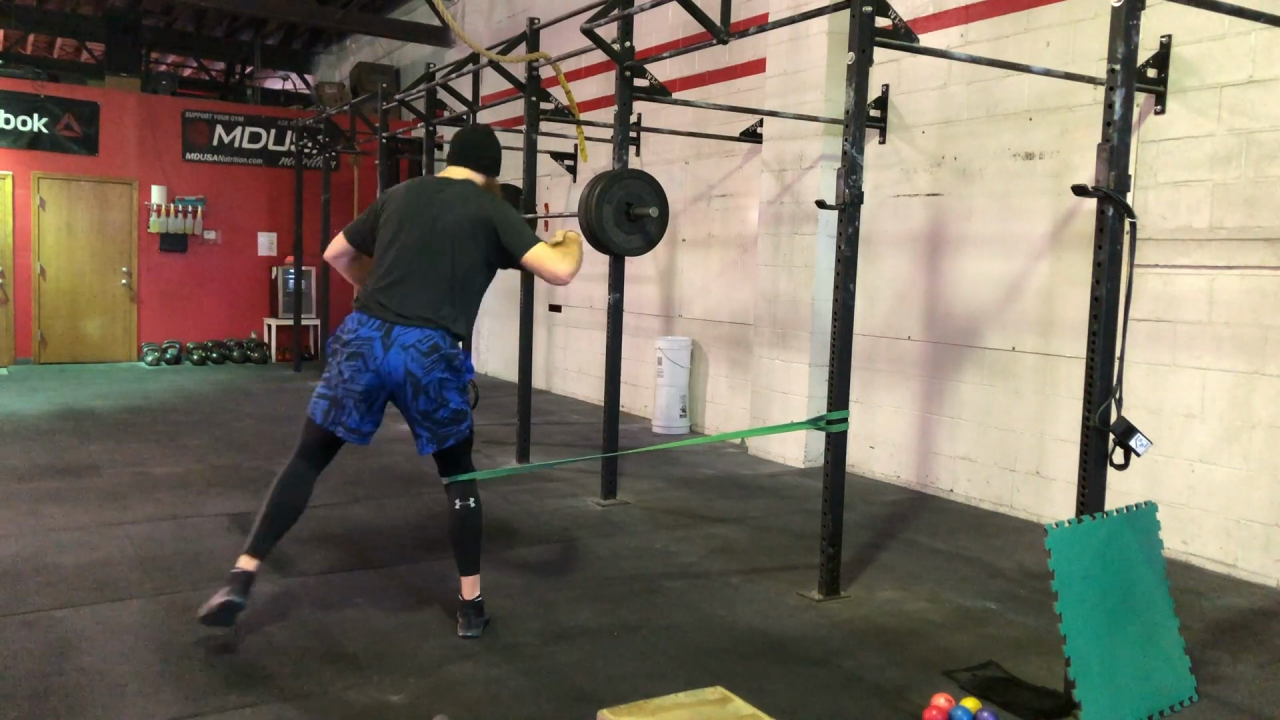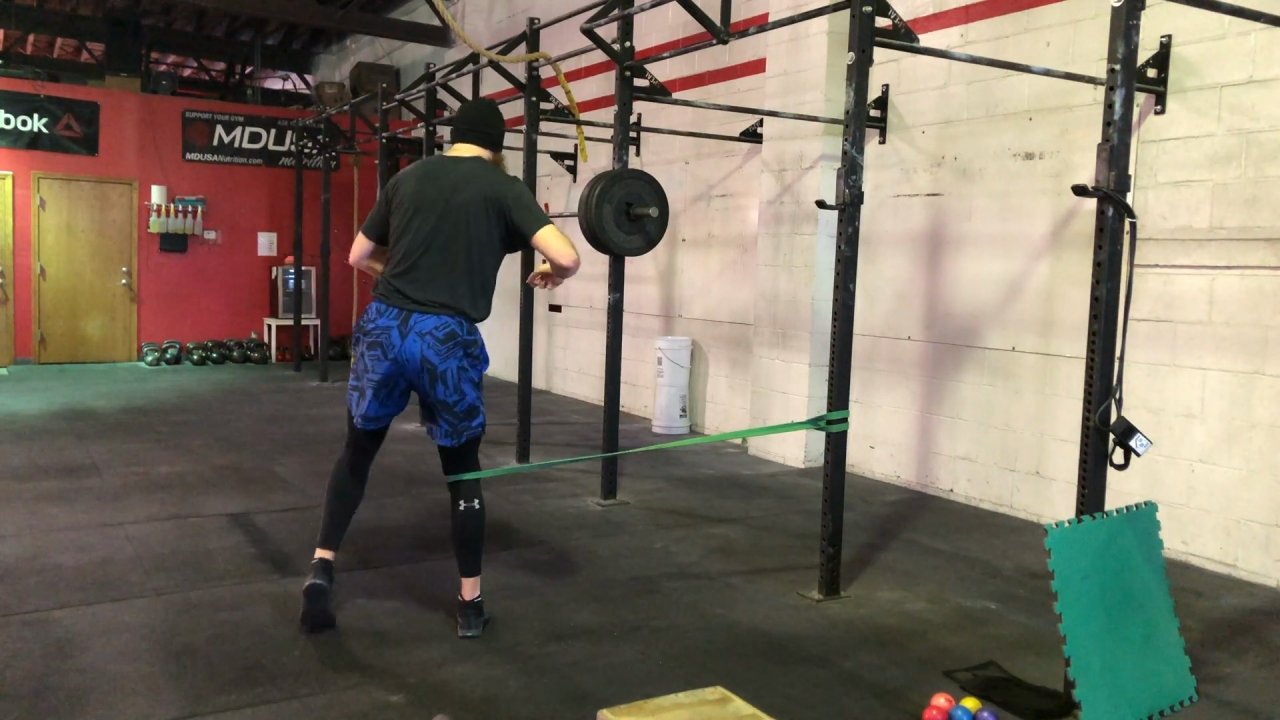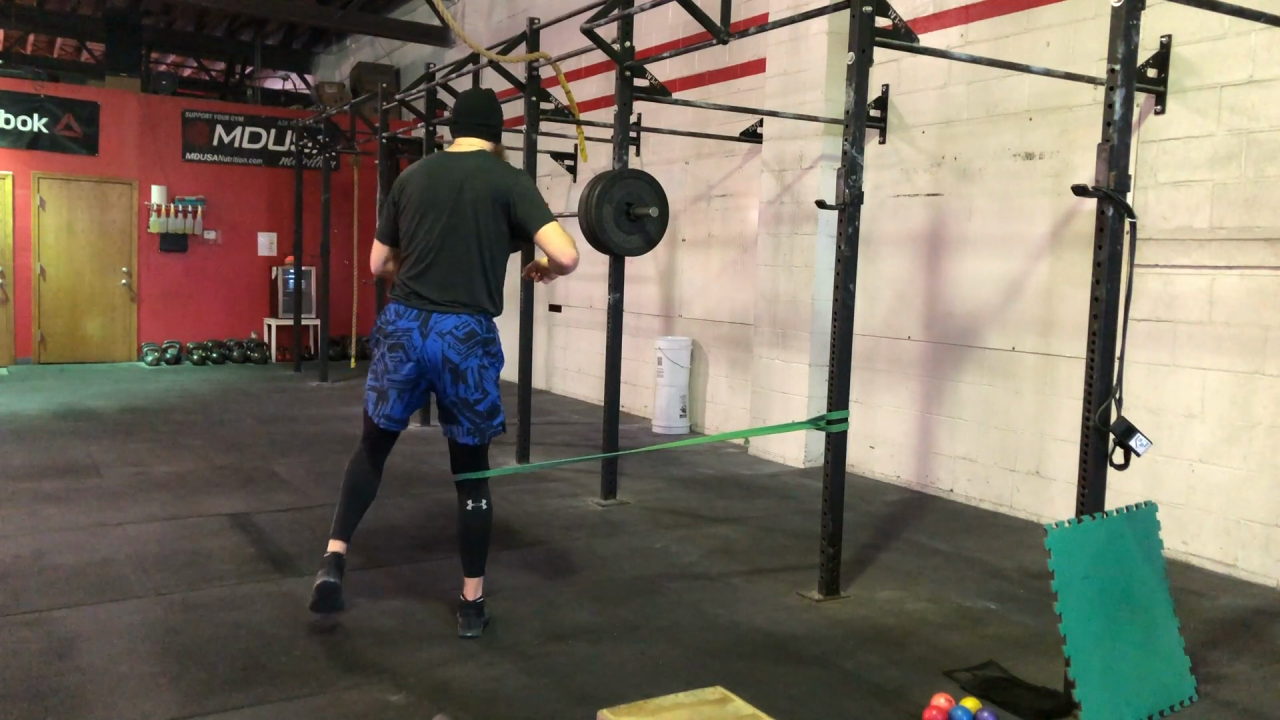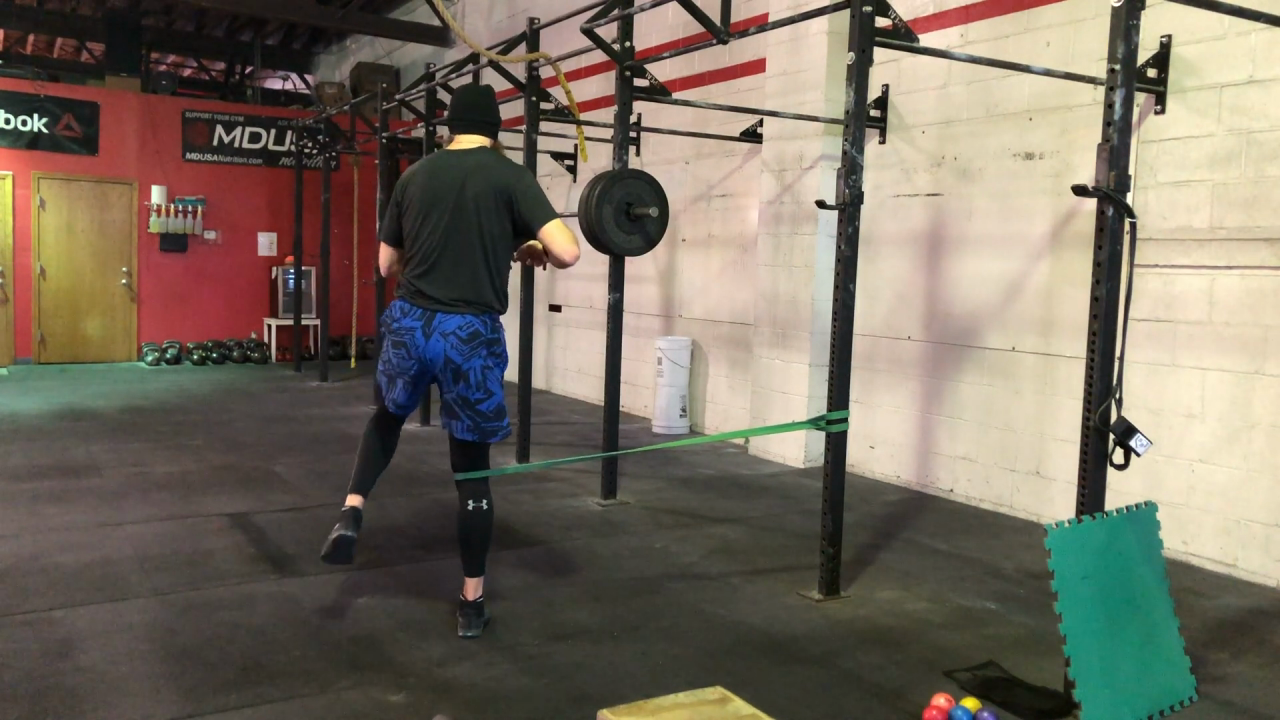
dt=0.3s
person 1, frame 1
left shoulder: (400, 195)
right shoulder: (492, 209)
left elbow: (335, 254)
right elbow: (559, 271)
right wrist: (571, 242)
left hip: (362, 337)
right hip: (430, 353)
left knee: (308, 460)
right knee: (458, 473)
left ankle: (241, 578)
right ankle: (471, 605)
person 1, frame 2
left shoulder: (407, 177)
right shoulder: (502, 187)
left elbow: (359, 256)
right elbow: (565, 256)
right wrist: (553, 274)
left hip: (383, 325)
right hip: (448, 339)
left knee: (358, 452)
right knee: (462, 471)
left ankle: (321, 568)
right ankle: (470, 605)
person 1, frame 3
left shoulder: (412, 176)
right shoulder: (508, 180)
left elbow: (378, 264)
right elbow: (566, 256)
right wrist: (544, 269)
left hip: (401, 326)
right hip: (466, 336)
left knee: (374, 445)
right knee: (471, 471)
left ankle: (333, 563)
right ankle: (472, 604)
person 1, frame 4
left shoulder: (414, 176)
right shoulder: (510, 176)
left elbow: (387, 265)
right elbow: (567, 252)
right wrist: (533, 251)
left hip: (407, 322)
right hip: (470, 334)
left knee: (387, 417)
right knee: (472, 469)
left ankle: (350, 516)
right ankle: (471, 603)
